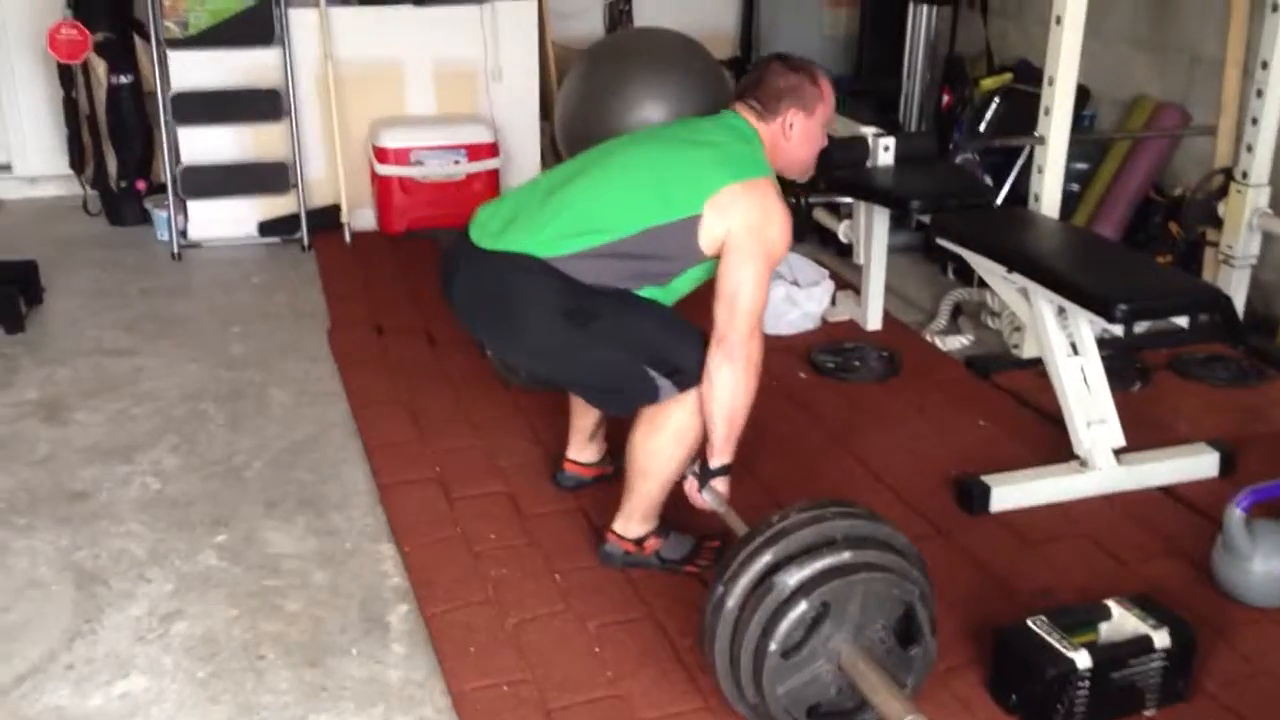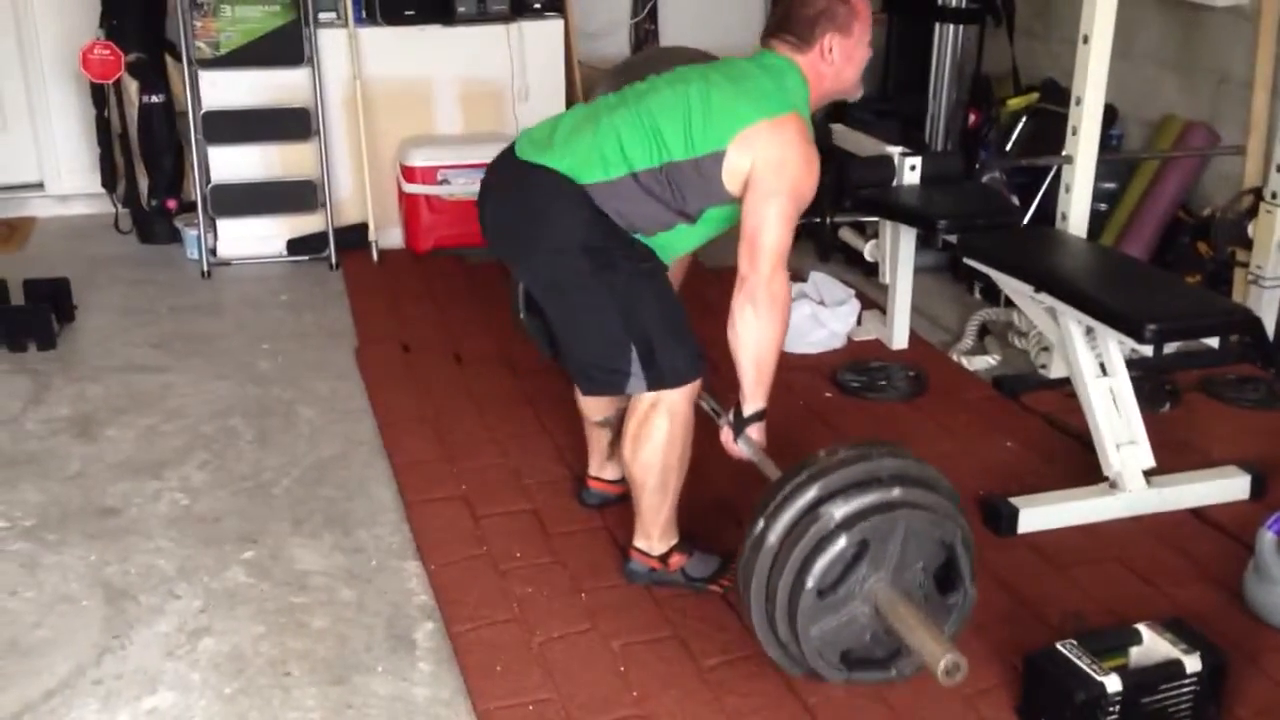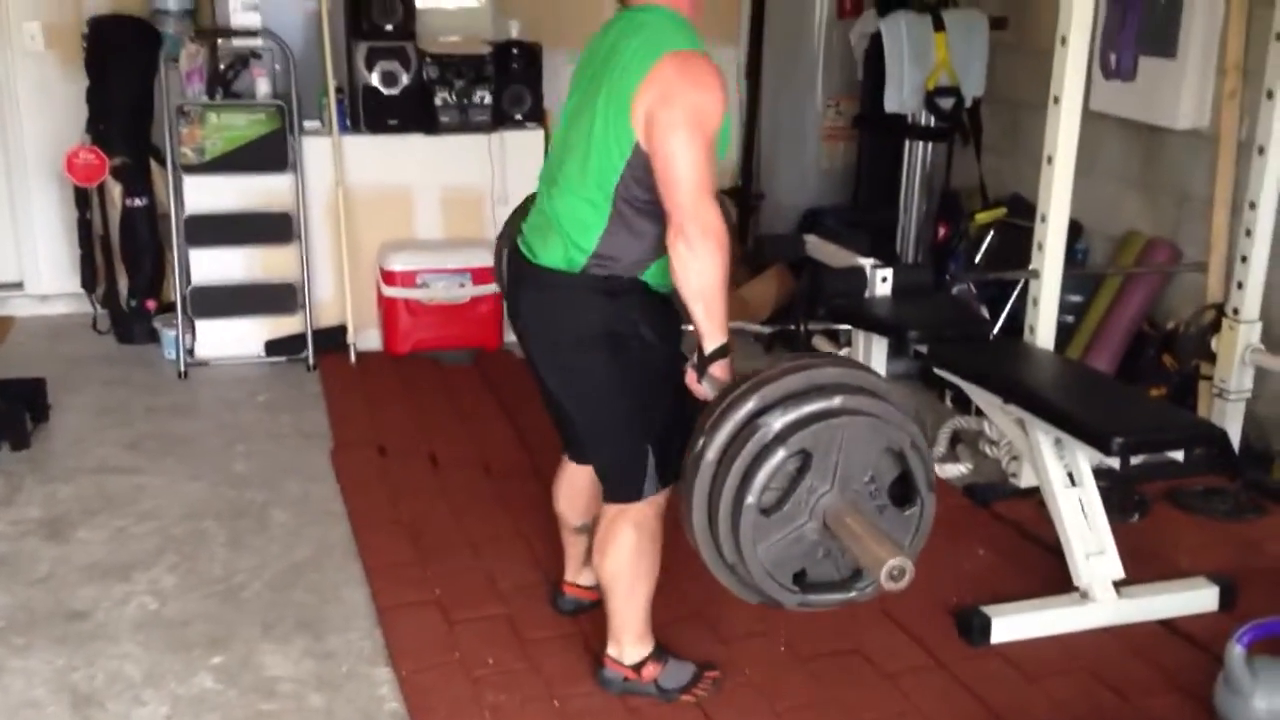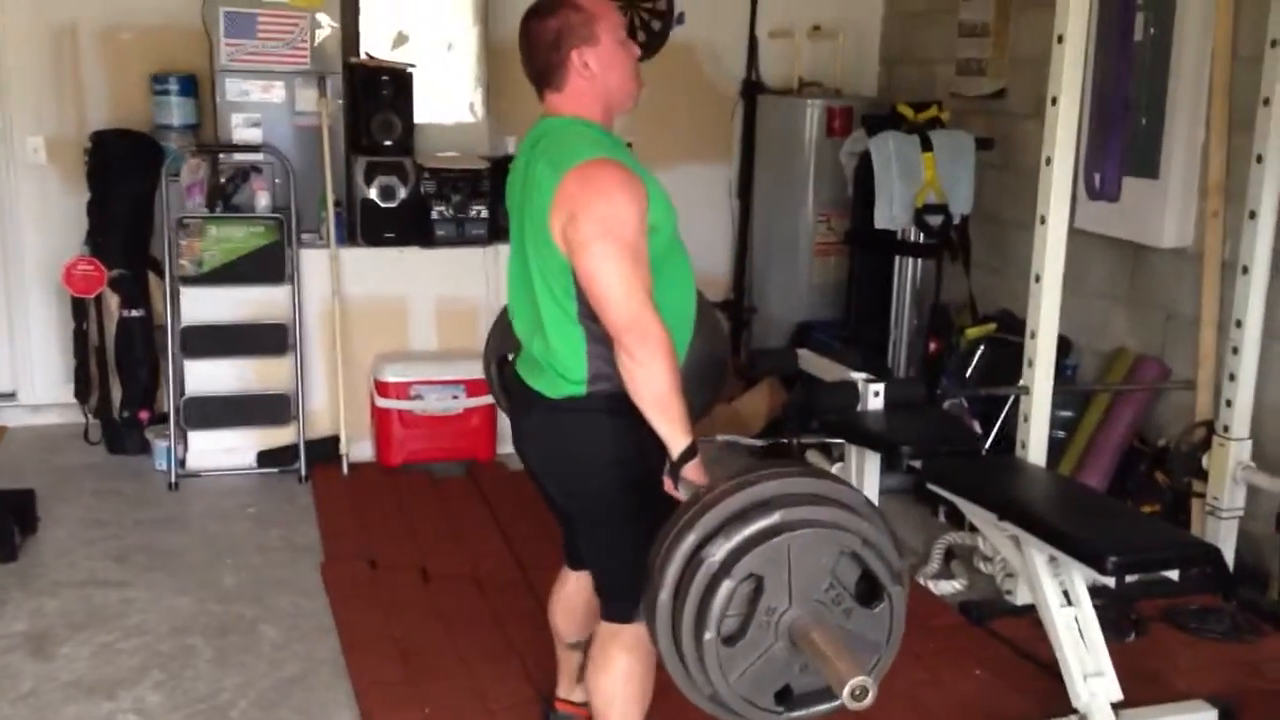
dt=1s
person 1, frame 1
left shoulder: (700, 137)
right shoulder: (759, 205)
right elbow: (734, 344)
right wrist: (718, 463)
left hip: (480, 256)
right hip: (517, 290)
left knee: (619, 332)
right knee: (691, 376)
left ankle: (583, 458)
right ankle: (633, 535)
person 1, frame 2
left shoulder: (739, 80)
right shoulder: (787, 139)
right elbow: (760, 285)
left wrist: (656, 310)
right wrist: (752, 413)
left hip: (519, 181)
right hip: (557, 210)
left knee: (611, 341)
right knee: (667, 378)
left ankle: (604, 475)
right ankle: (657, 551)
person 1, frame 3
right shoulder: (683, 68)
right elbow: (692, 223)
right wrist: (714, 348)
left hip: (545, 279)
right hip: (599, 303)
left knee: (590, 451)
right knee: (640, 483)
left ankle: (579, 578)
right ankle: (631, 659)
person 1, frame 4
left shoulder: (543, 149)
right shoulder: (598, 177)
right elbow: (634, 331)
right wrist: (684, 452)
left hip: (549, 405)
right hip: (598, 423)
left knee: (589, 566)
right knee: (637, 606)
